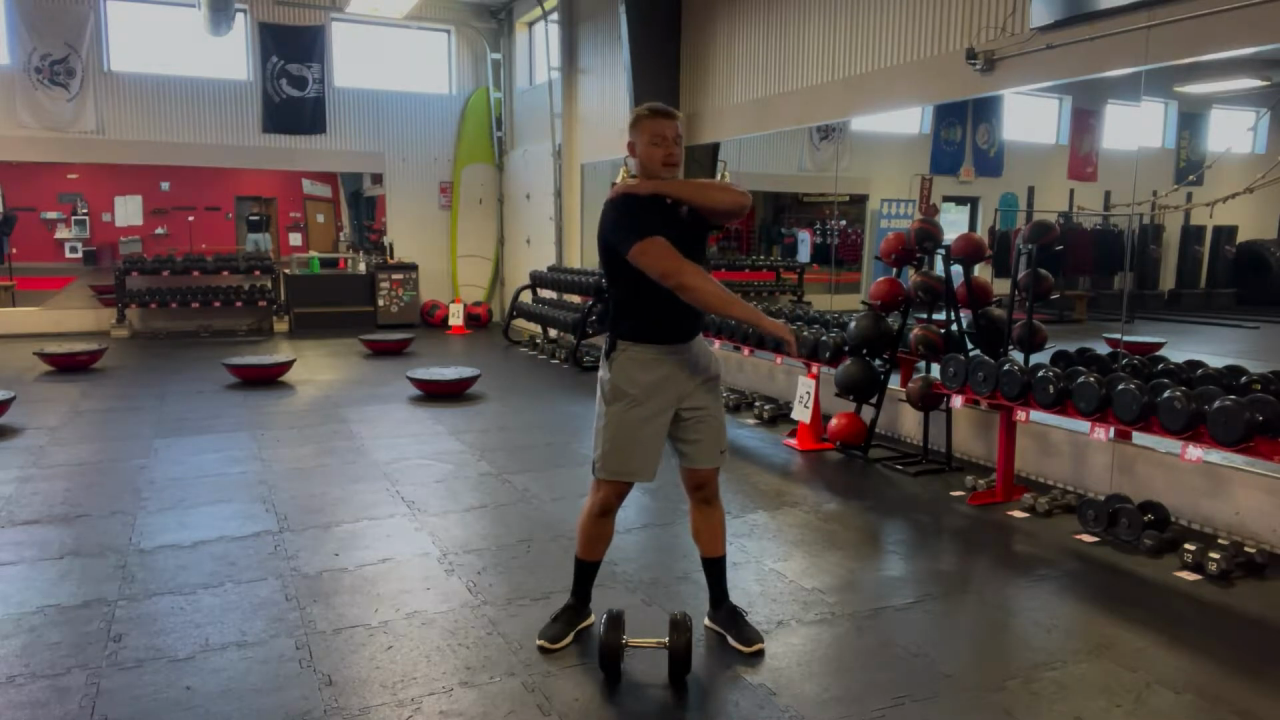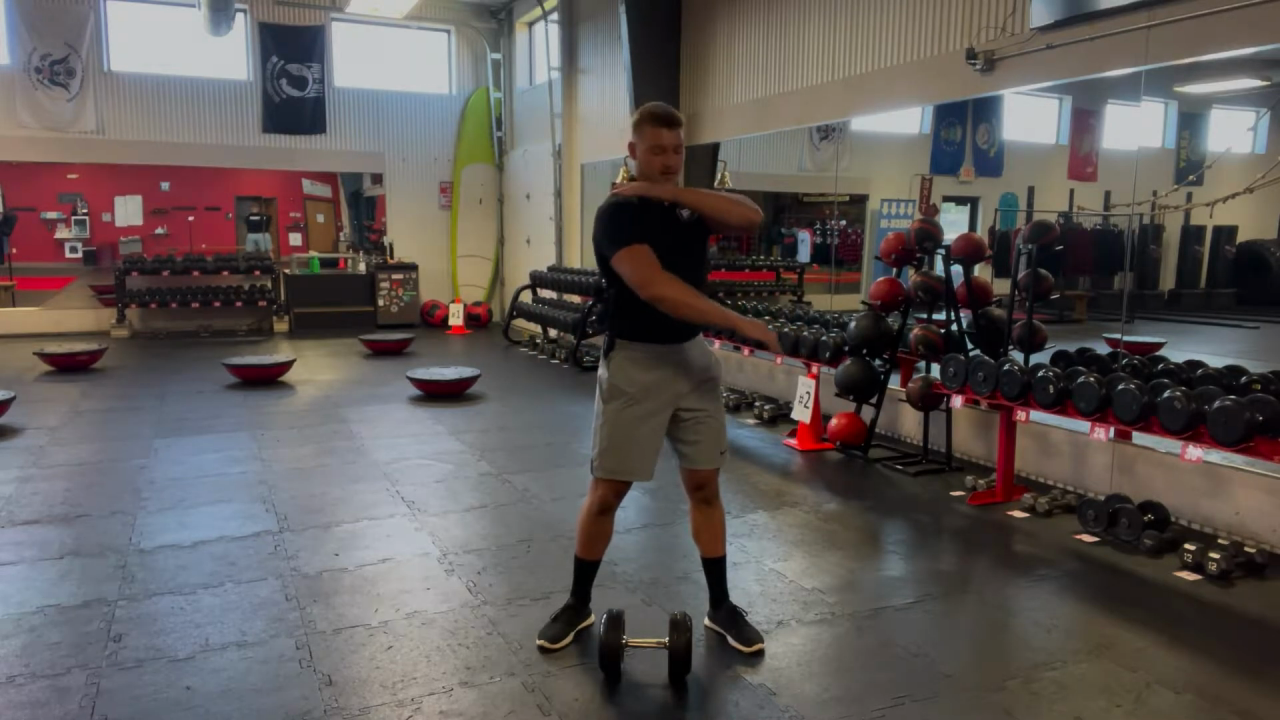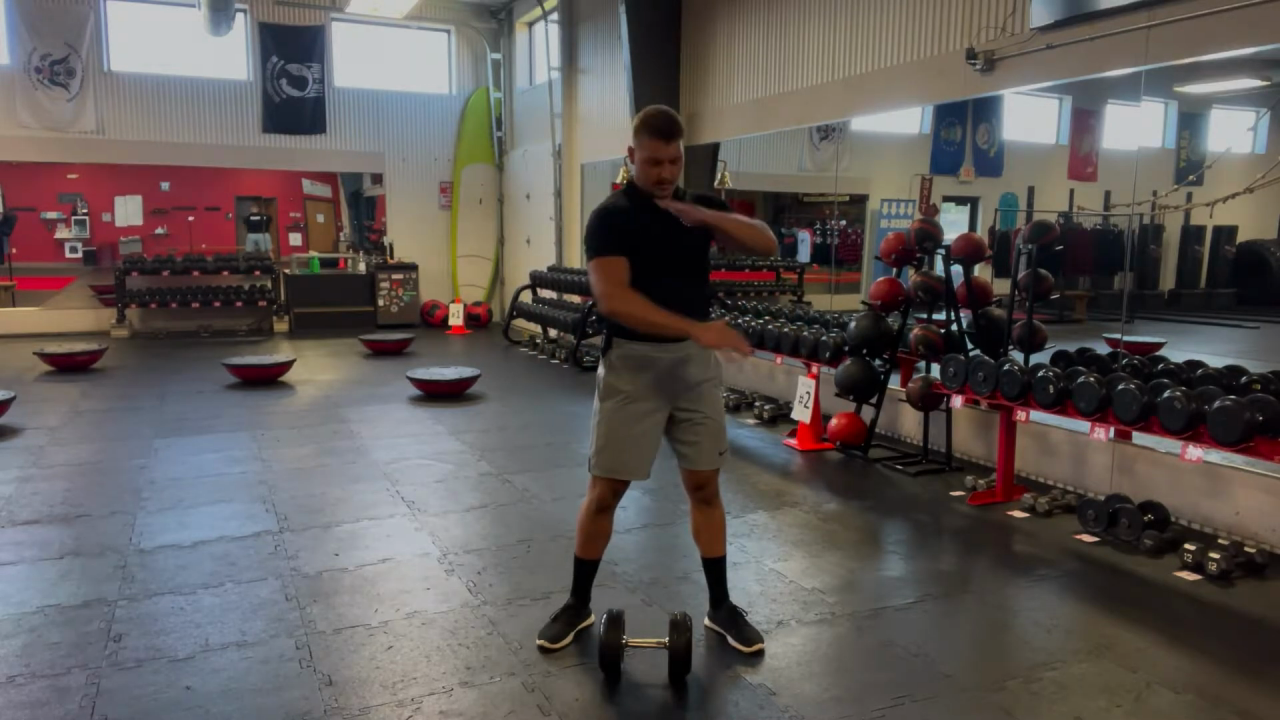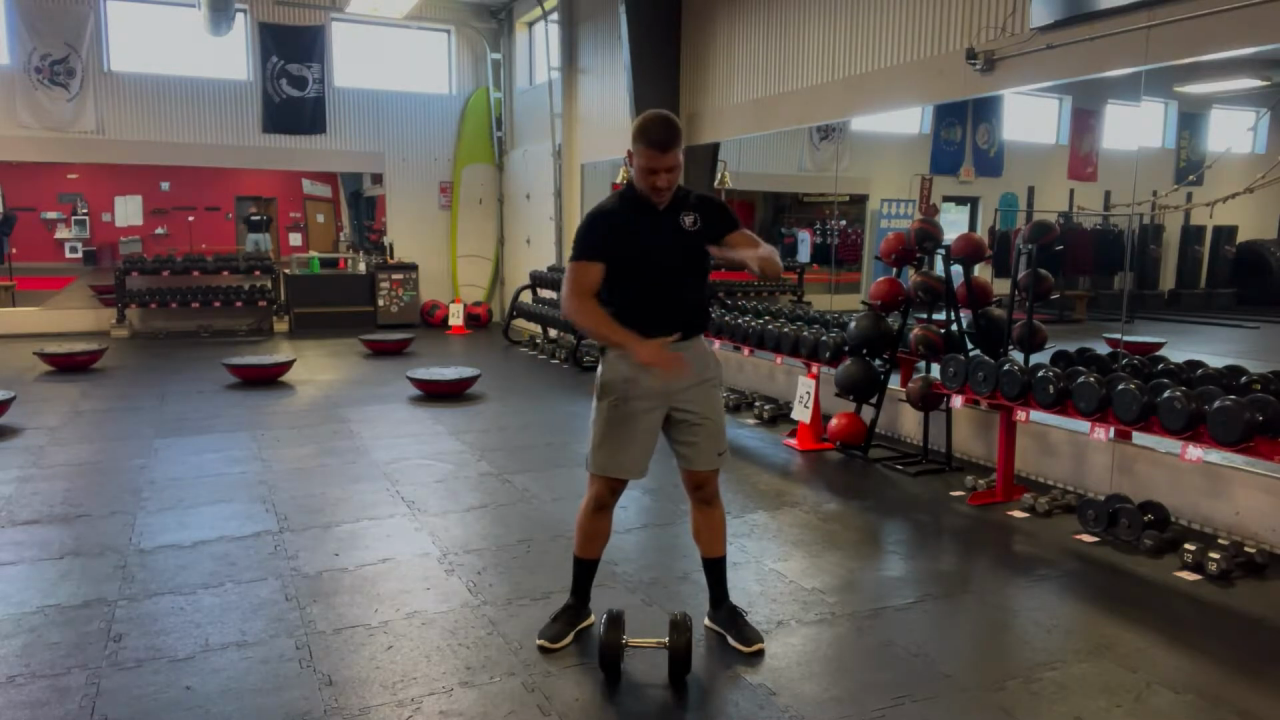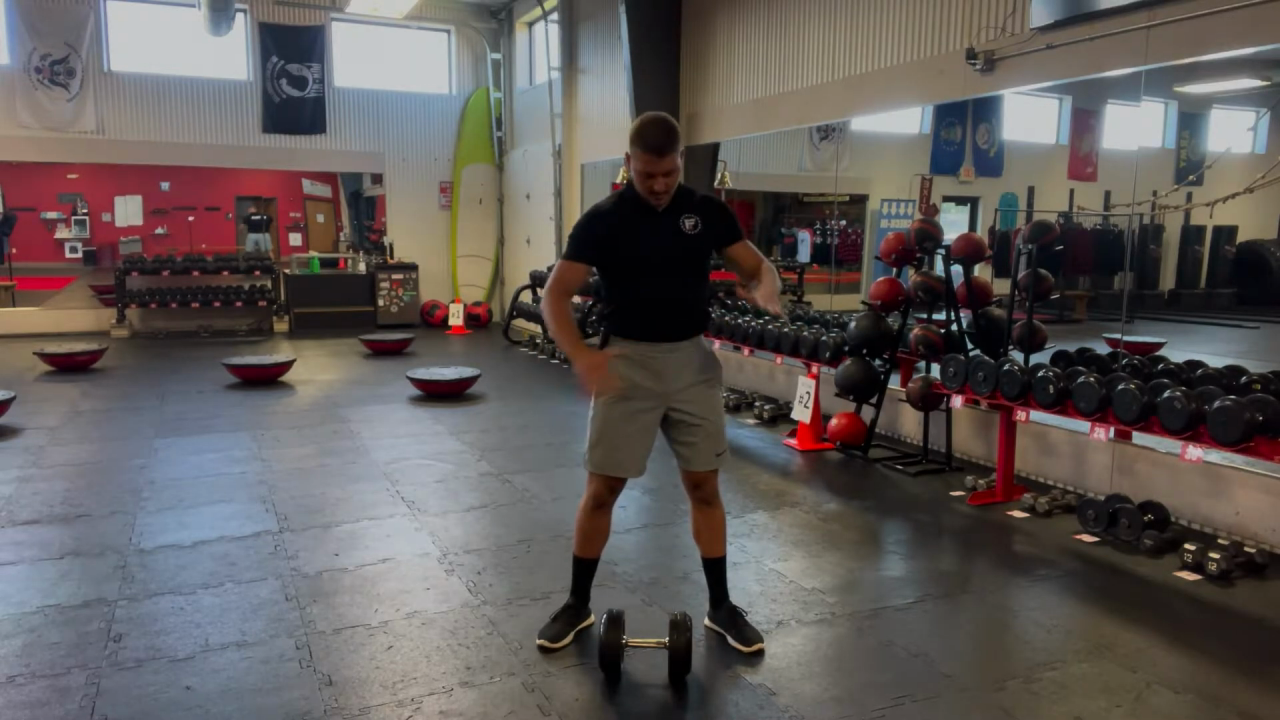
dt=0.1s
person 1, frame 1
left shoulder: (688, 204)
right shoulder: (624, 210)
left elbow: (739, 202)
right elbow: (679, 278)
left wrist: (662, 185)
right wrist: (761, 321)
left hip: (693, 357)
right hip: (637, 362)
left knee: (705, 485)
right knee: (608, 492)
left ankle: (720, 606)
right ankle: (578, 604)
person 1, frame 2
left shoulder: (693, 205)
right shoulder: (619, 213)
left elbow: (748, 215)
right elbow: (652, 286)
left wrist: (678, 194)
right wrist: (739, 322)
left hip: (694, 358)
right hip: (635, 363)
left knee: (705, 486)
right knee: (607, 491)
left ankle: (720, 606)
right ankle: (578, 604)
person 1, frame 3
left shoulder: (697, 207)
right shoulder: (613, 216)
left elbow: (765, 244)
right elbow: (613, 298)
left wrist: (707, 215)
right wrist: (697, 328)
left hip: (694, 362)
right hip: (633, 363)
left knee: (705, 486)
right knee: (605, 491)
left ankle: (720, 607)
right ankle: (578, 604)
person 1, frame 4
left shoulder: (703, 209)
right shoulder: (607, 219)
left elbow: (767, 256)
right elbow: (576, 299)
left wrist: (756, 257)
right wrist: (632, 344)
left hip: (694, 361)
right hip: (629, 364)
left knee: (704, 486)
right knee: (603, 489)
left ankle: (720, 606)
right ankle: (578, 604)
person 1, frame 5
left shoulder: (706, 210)
right shoulder: (604, 219)
left elbow: (758, 264)
right elbow: (556, 295)
left wrist: (765, 284)
right wrist: (581, 356)
left hip: (692, 362)
right hip: (626, 364)
left knee: (704, 486)
right knee: (601, 488)
left ankle: (720, 607)
right ankle: (578, 604)
